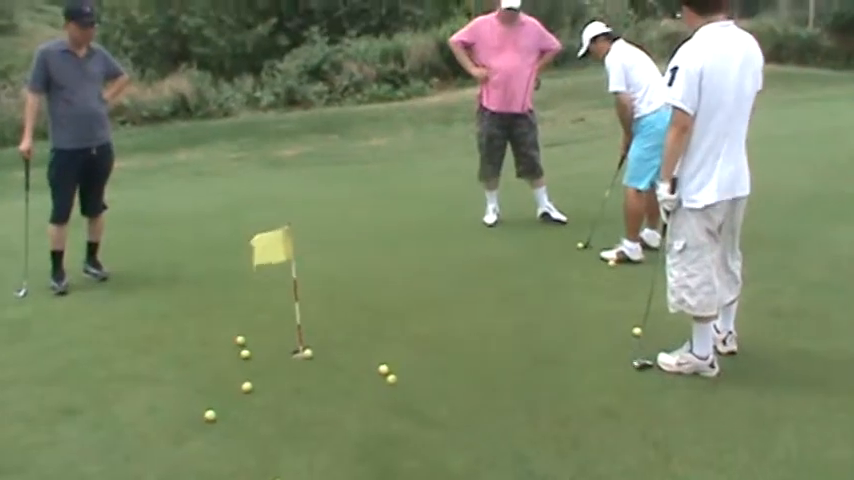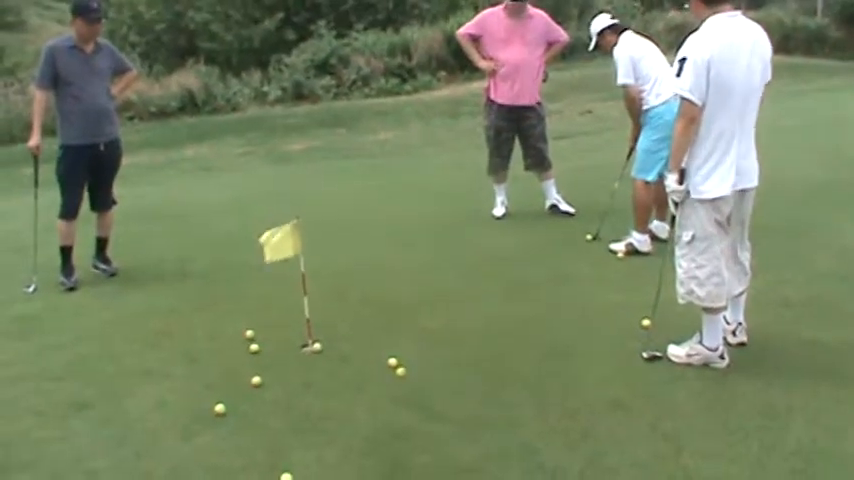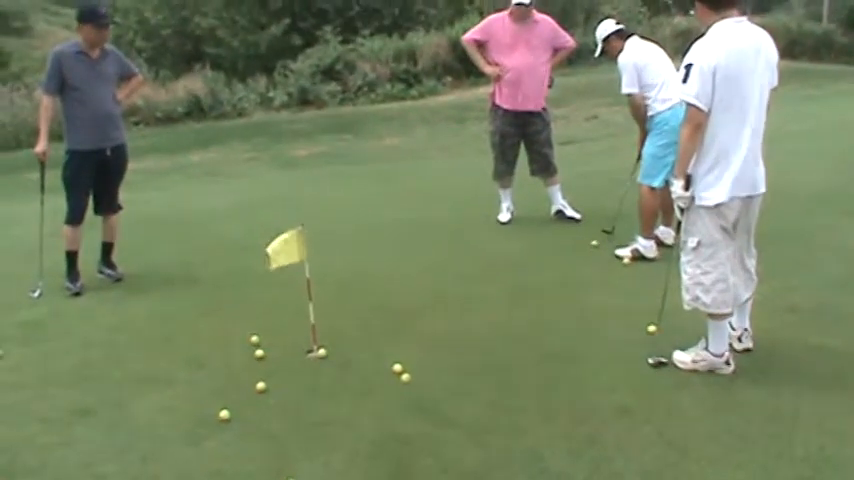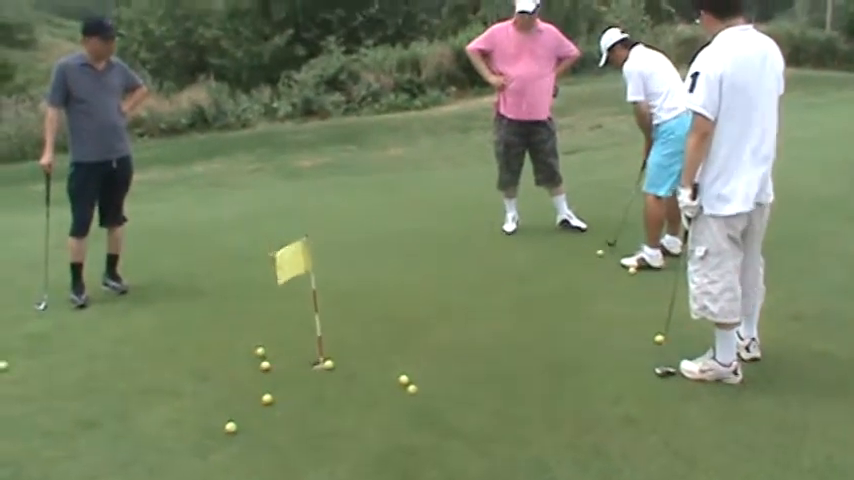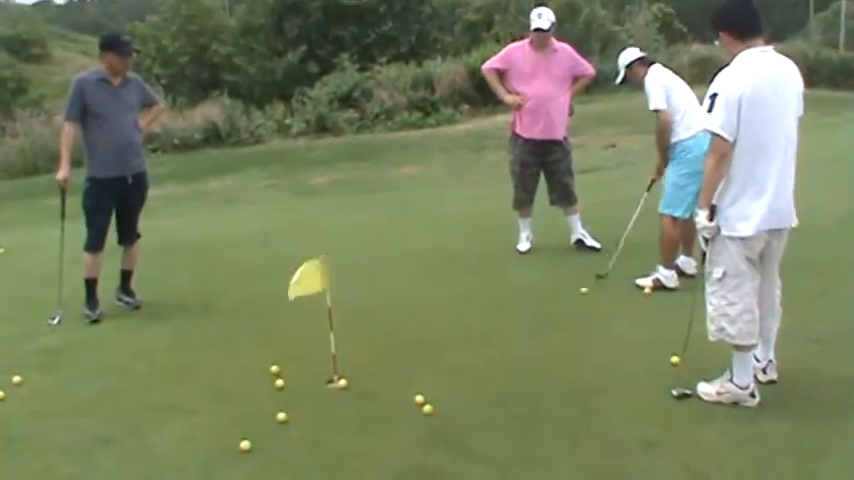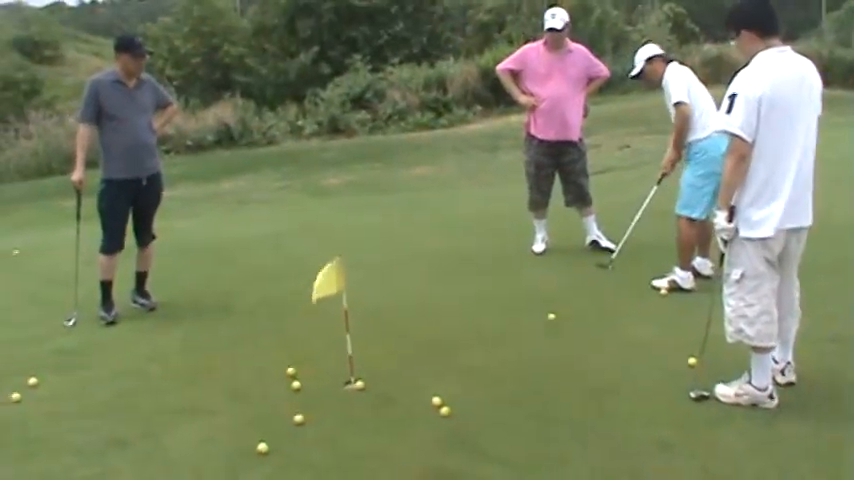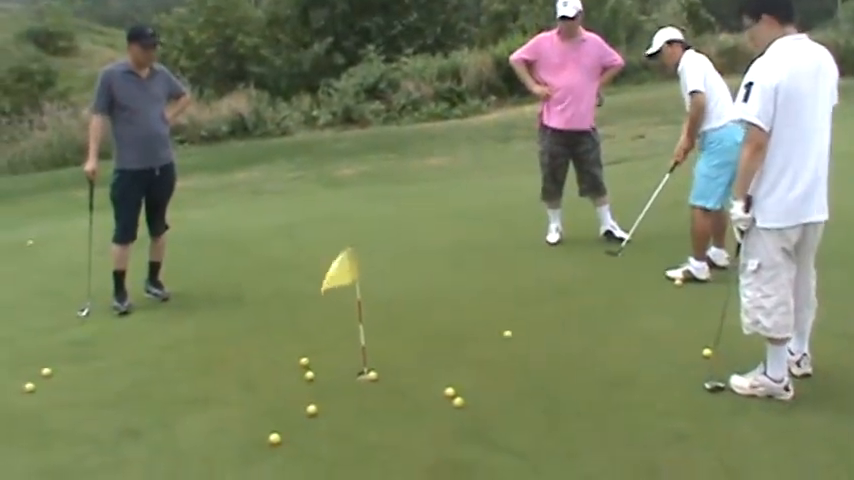
dt=0.3s
person 1, frame 1
left shoulder: (692, 53)
right shoulder: (751, 46)
left elbow: (681, 126)
left wrist: (665, 180)
left hip: (699, 183)
right hip: (736, 177)
left knee: (696, 268)
right knee: (727, 258)
left ankle: (702, 354)
right ankle: (725, 331)
person 1, frame 2
left shoulder: (700, 44)
right shoulder: (759, 36)
left elbow: (689, 117)
right elbow: (756, 97)
left wrist: (674, 171)
left hip: (708, 173)
right hip: (745, 167)
left knee: (705, 259)
right knee: (736, 249)
left ankle: (711, 345)
right ankle: (734, 323)
person 1, frame 3
left shoulder: (706, 50)
right shoulder: (765, 42)
left elbow: (695, 122)
right elbow: (764, 103)
left wrist: (679, 177)
left hip: (714, 179)
right hip: (750, 172)
left knee: (710, 263)
right knee: (742, 255)
left ankle: (717, 351)
right ankle: (740, 328)
person 1, frame 4
left shoulder: (712, 59)
right shoulder: (770, 50)
left elbow: (701, 132)
right elbow: (770, 111)
left wrist: (686, 186)
left hip: (721, 188)
right hip: (759, 181)
left knee: (718, 273)
right knee: (750, 265)
left ankle: (725, 360)
right ankle: (748, 338)
person 1, frame 5
left shoulder: (731, 80)
right shoulder: (790, 72)
left elbow: (720, 152)
right elbow: (789, 132)
left wrist: (703, 207)
left hip: (739, 209)
right hip: (779, 205)
left knee: (735, 295)
right knee: (767, 286)
left ankle: (742, 383)
right ankle: (765, 361)
person 1, frame 6
left shoulder: (750, 80)
right shoulder: (809, 71)
left elbow: (739, 153)
right elbow: (805, 134)
left wrist: (723, 209)
left hip: (759, 210)
right hip: (797, 205)
left knee: (753, 296)
right knee: (786, 287)
left ankle: (760, 385)
right ankle: (783, 361)
person 1, frame 7
left shoulder: (767, 68)
right shoulder: (825, 59)
left elbow: (756, 142)
right elbow: (820, 124)
left wrist: (739, 197)
left hip: (775, 200)
right hip: (813, 196)
left knee: (769, 286)
right knee: (802, 278)
left ankle: (776, 376)
right ankle: (799, 353)
person 2, frame 1
left shoulder: (99, 54)
right shoulder: (47, 54)
left elbow: (122, 77)
right elbow: (34, 95)
left wrist: (107, 96)
right wrist: (27, 137)
left hip: (100, 144)
right hip: (66, 147)
left knee: (96, 207)
right knee: (61, 212)
left ankle: (92, 260)
right ankle: (57, 271)
person 2, frame 2
left shoulder: (107, 50)
right shoulder: (55, 50)
left elbow: (130, 72)
right elbow: (42, 92)
left wrist: (115, 92)
right wrist: (36, 133)
left hip: (108, 140)
right hip: (74, 143)
left knee: (104, 203)
right knee: (69, 208)
left ankle: (101, 255)
right ankle: (66, 267)
person 2, frame 3
left shoulder: (113, 55)
right shoulder: (61, 56)
left elbow: (136, 77)
right elbow: (48, 97)
left wrist: (120, 97)
right wrist: (43, 138)
left hip: (114, 144)
right hip: (80, 148)
left knee: (109, 207)
right knee: (76, 212)
left ankle: (106, 261)
right ankle: (72, 272)
person 2, frame 4
left shoulder: (117, 67)
right shoulder: (66, 68)
left elbow: (140, 89)
right elbow: (54, 109)
left wrist: (126, 109)
right wrist: (48, 150)
left hip: (119, 156)
right hip: (86, 160)
left knee: (115, 219)
right knee: (80, 224)
left ankle: (111, 273)
right ankle: (77, 284)
person 2, frame 5
left shoulder: (134, 83)
right shoulder: (83, 83)
left elbow: (157, 105)
right elbow: (70, 124)
left wrist: (142, 125)
right wrist: (64, 165)
left hip: (135, 172)
right hip: (101, 175)
left knee: (130, 235)
right knee: (95, 239)
left ankle: (125, 288)
right ankle: (91, 299)
person 2, frame 6
left shoulder: (149, 84)
right shoulder: (98, 85)
left elbow: (171, 106)
right elbow: (86, 126)
left wrist: (157, 126)
right wrist: (79, 167)
left hip: (149, 174)
right hip: (116, 178)
left knee: (145, 237)
right knee: (111, 241)
left ankle: (140, 290)
right ankle: (106, 300)
person 2, frame 7
left shoulder: (162, 74)
right shoulder: (111, 76)
left elbow: (184, 96)
right elbow: (99, 117)
left wrist: (170, 115)
right wrist: (92, 157)
left hip: (163, 165)
right hip: (129, 168)
left knee: (158, 227)
right knee: (124, 231)
left ankle: (153, 280)
right ankle: (119, 291)
person 3, frame 1
left shoulder: (613, 57)
right shoulder: (629, 50)
left elbow: (623, 102)
left wrist: (627, 136)
right wrist: (631, 135)
left hip: (652, 121)
right hip: (665, 116)
left knee: (634, 186)
right knee: (652, 181)
left ankle: (631, 246)
right ankle: (651, 234)
person 3, frame 2
left shoulder: (622, 49)
right shoulder: (639, 42)
left elbow: (632, 94)
left wrist: (636, 128)
right wrist: (639, 126)
left hip: (660, 113)
right hip: (674, 107)
left knee: (643, 178)
right knee: (660, 173)
left ankle: (640, 239)
right ankle: (660, 226)
person 3, frame 3
left shoulder: (626, 56)
right shoulder: (648, 46)
left elbow: (636, 101)
left wrist: (643, 132)
right wrist: (647, 131)
left hip: (667, 119)
right hip: (681, 113)
left knee: (649, 183)
right knee: (665, 178)
left ankle: (646, 244)
right ankle: (665, 232)
person 3, frame 4
left shoulder: (632, 65)
right shoulder: (652, 55)
left elbow: (641, 110)
left wrist: (648, 141)
right wrist: (653, 138)
left hip: (672, 128)
right hip: (687, 122)
left knee: (654, 192)
right knee: (671, 187)
left ankle: (652, 253)
right ankle: (672, 241)
person 3, frame 5
left shoulder: (653, 78)
right shoulder: (664, 76)
left elbow: (664, 120)
left wrist: (661, 157)
right wrist: (662, 158)
left hip: (690, 148)
right hip: (700, 144)
left knee: (670, 213)
right knee: (684, 209)
left ankle: (667, 274)
right ankle: (686, 261)
person 3, frame 6
left shoulder: (674, 74)
right shoulder: (678, 75)
left elbow: (684, 113)
right elbow: (681, 121)
left wrist: (675, 151)
right wrist: (671, 153)
left hip: (705, 149)
right hip: (714, 146)
left knee: (687, 214)
right knee: (700, 210)
left ankle: (683, 275)
right ankle: (702, 263)
person 3, frame 7
left shoulder: (690, 62)
right shoulder: (693, 64)
left elbow: (699, 102)
right elbow: (694, 111)
left wrist: (689, 139)
right wrist: (683, 141)
left hip: (720, 138)
right hip: (728, 136)
left knee: (701, 204)
right knee: (715, 201)
left ankle: (697, 266)
right ankle: (717, 253)
person 4, frame 1
left shoulder: (533, 27)
right shoulder: (482, 25)
left elbow: (554, 47)
right elbow: (455, 41)
left wrist: (536, 68)
right wrist: (472, 69)
left hip: (522, 108)
right hip: (491, 108)
left knee: (532, 161)
right knee: (490, 162)
left ankle: (544, 207)
right ankle: (492, 207)
person 4, frame 2
left shoulder: (540, 19)
left elbow: (562, 39)
right elbow: (463, 34)
left wrist: (543, 60)
right wrist: (480, 61)
left hip: (530, 100)
right hip: (499, 101)
left knee: (540, 154)
right knee: (498, 155)
left ankle: (553, 199)
right ankle: (500, 200)
person 4, frame 3
left shoulder: (546, 24)
right shoulder: (494, 23)
left elbow: (568, 45)
right elbow: (468, 40)
left wrist: (549, 65)
right wrist: (485, 66)
left hip: (535, 105)
right hip: (504, 105)
left knee: (545, 159)
right knee: (503, 160)
left ankle: (558, 205)
right ankle: (506, 205)
person 4, frame 4
left shoulder: (550, 33)
right shoulder: (498, 32)
left elbow: (573, 54)
right elbow: (473, 49)
left wrist: (554, 74)
right wrist: (489, 76)
left hip: (540, 114)
right hip: (509, 114)
left knee: (550, 168)
right knee: (508, 170)
left ankle: (563, 214)
right ankle: (511, 215)
person 4, frame 5
left shoulder: (566, 53)
right shoulder: (514, 51)
left elbow: (588, 73)
right elbow: (488, 68)
left wrist: (570, 93)
right wrist: (505, 95)
left hip: (556, 133)
right hip: (524, 134)
left knee: (565, 188)
right knee: (523, 189)
left ankle: (578, 233)
right ankle: (525, 234)
person 4, frame 6
left shoulder: (580, 54)
right shoulder: (529, 53)
left elbow: (603, 74)
right elbow: (502, 69)
left wrist: (584, 94)
right wrist: (519, 96)
left hip: (570, 134)
right hip: (539, 135)
left knee: (580, 189)
right knee: (538, 191)
left ankle: (593, 234)
right ankle: (540, 235)
person 4, frame 7
left shoulder: (595, 43)
right shoulder: (543, 42)
left elbow: (617, 63)
right elbow: (516, 59)
left wrist: (598, 83)
right wrist: (533, 86)
left hip: (584, 125)
right hip: (553, 125)
left knee: (594, 179)
right knee: (552, 180)
left ankle: (607, 224)
right ankle: (554, 226)
